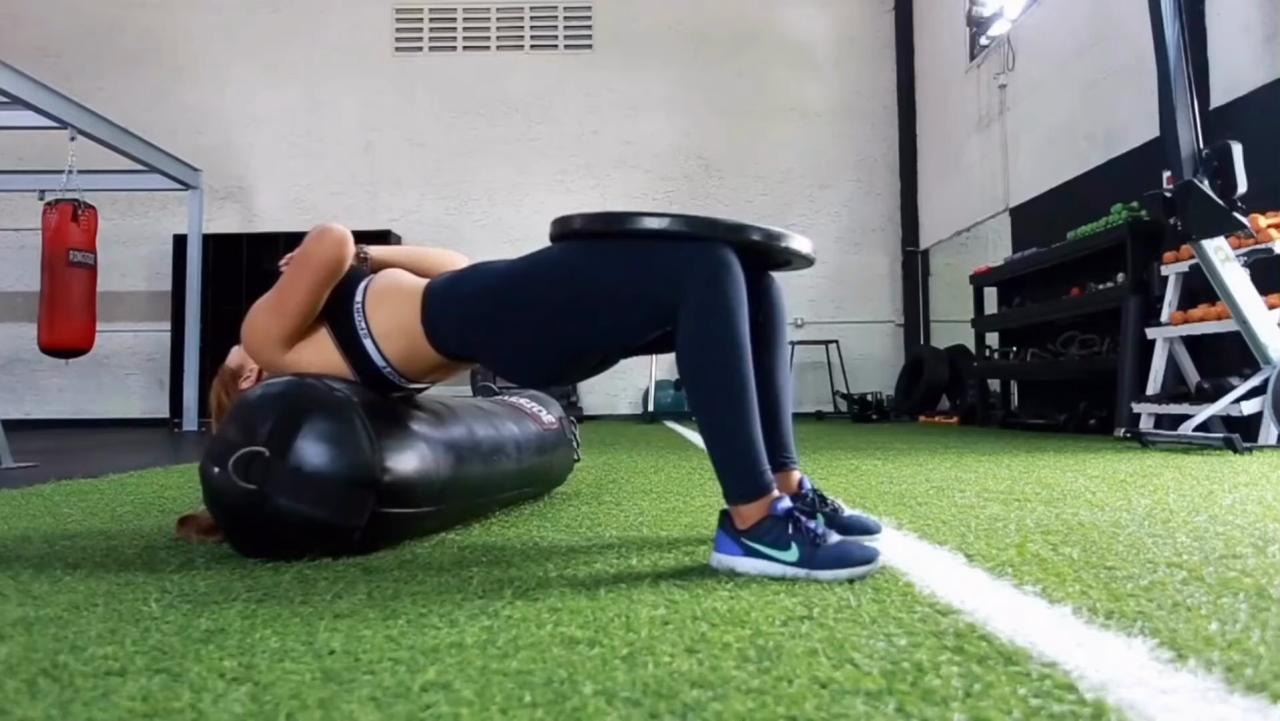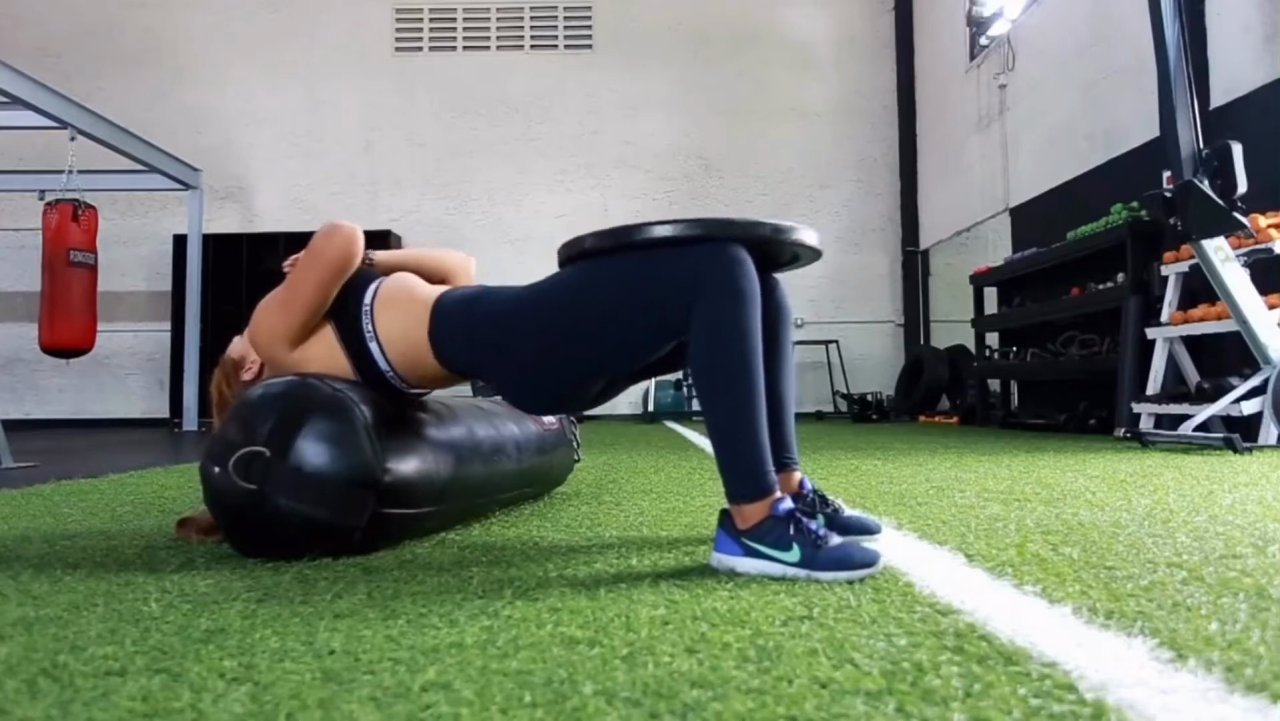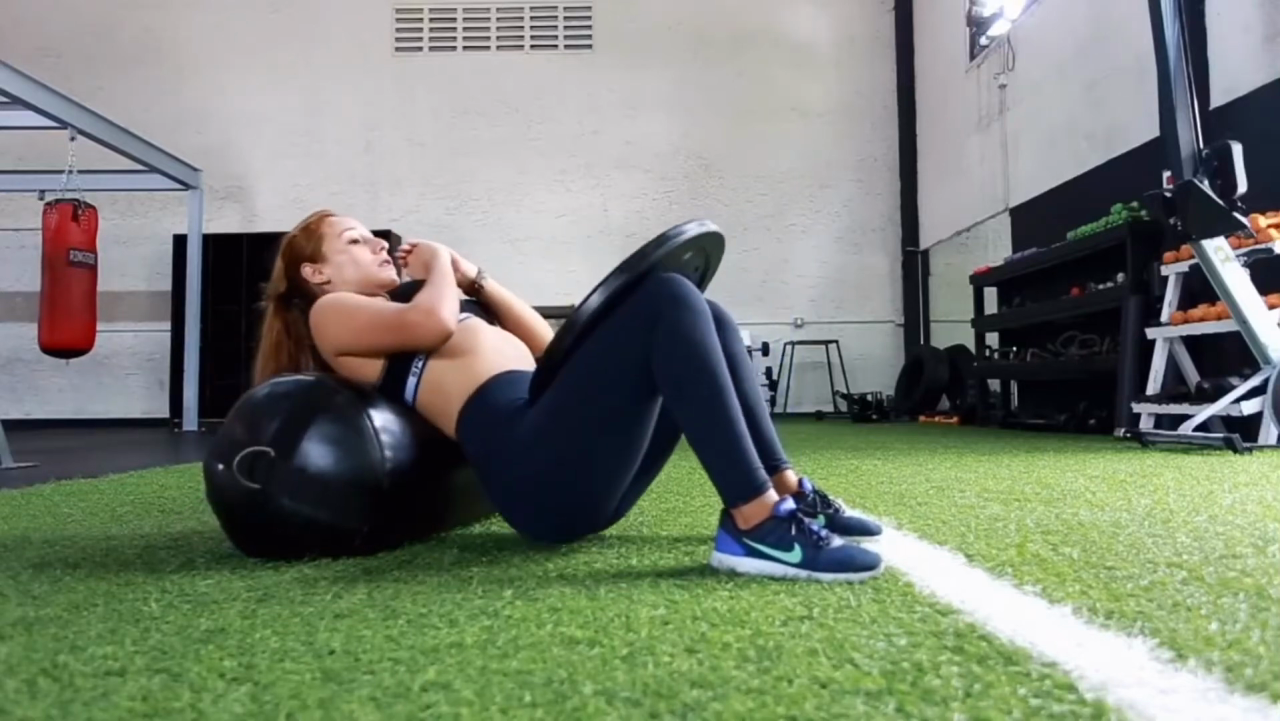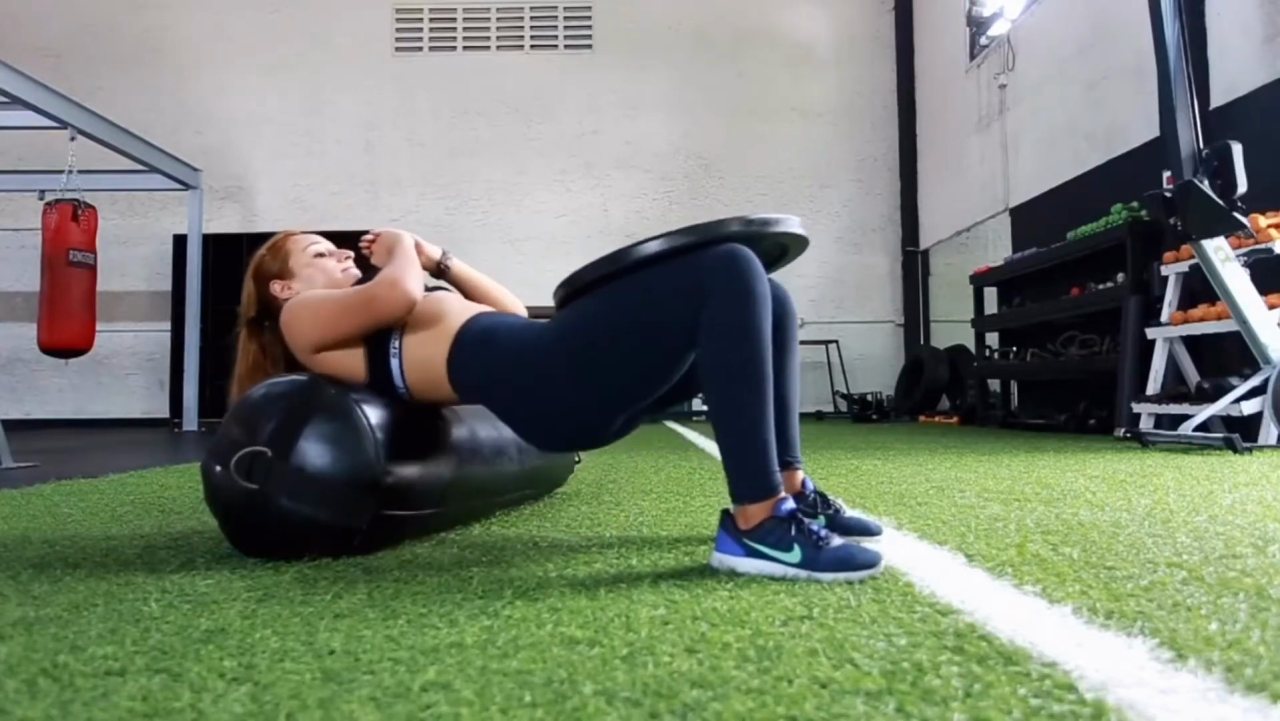
dt=0.7s
person 1, frame 1
right shoulder: (273, 336)
left elbow: (453, 264)
right elbow: (332, 242)
left wrist: (370, 258)
right wrist: (350, 258)
left hip: (537, 324)
right hip: (507, 318)
left knee: (748, 279)
right knee: (706, 269)
left ankle: (784, 488)
right ankle: (755, 525)
person 1, frame 2
left shoulder: (379, 345)
right shoulder: (276, 335)
left elbow: (459, 270)
right elbow: (340, 239)
left wrist: (372, 263)
right wrist: (359, 259)
left hip: (539, 341)
right hip: (525, 339)
left knee: (752, 289)
right knee: (721, 271)
left ankle: (787, 490)
right ankle: (756, 525)
person 1, frame 3
left shoulder: (397, 317)
right shoulder: (331, 314)
left elbow: (543, 346)
right elbow: (431, 323)
left wrist: (471, 278)
right wrist: (439, 269)
left hip: (583, 469)
right hip: (541, 472)
left knee: (704, 320)
right knee: (668, 299)
left ankle: (788, 491)
right ankle: (758, 527)
person 1, frame 4
left shoulder: (371, 319)
right shoulder: (305, 319)
left elbow: (511, 314)
right elbow: (400, 296)
left wrist: (437, 259)
right wrist: (402, 253)
left hip: (548, 357)
right hip: (541, 382)
left knee: (765, 300)
right knee: (730, 273)
left ankle: (792, 494)
right ankle: (758, 525)
